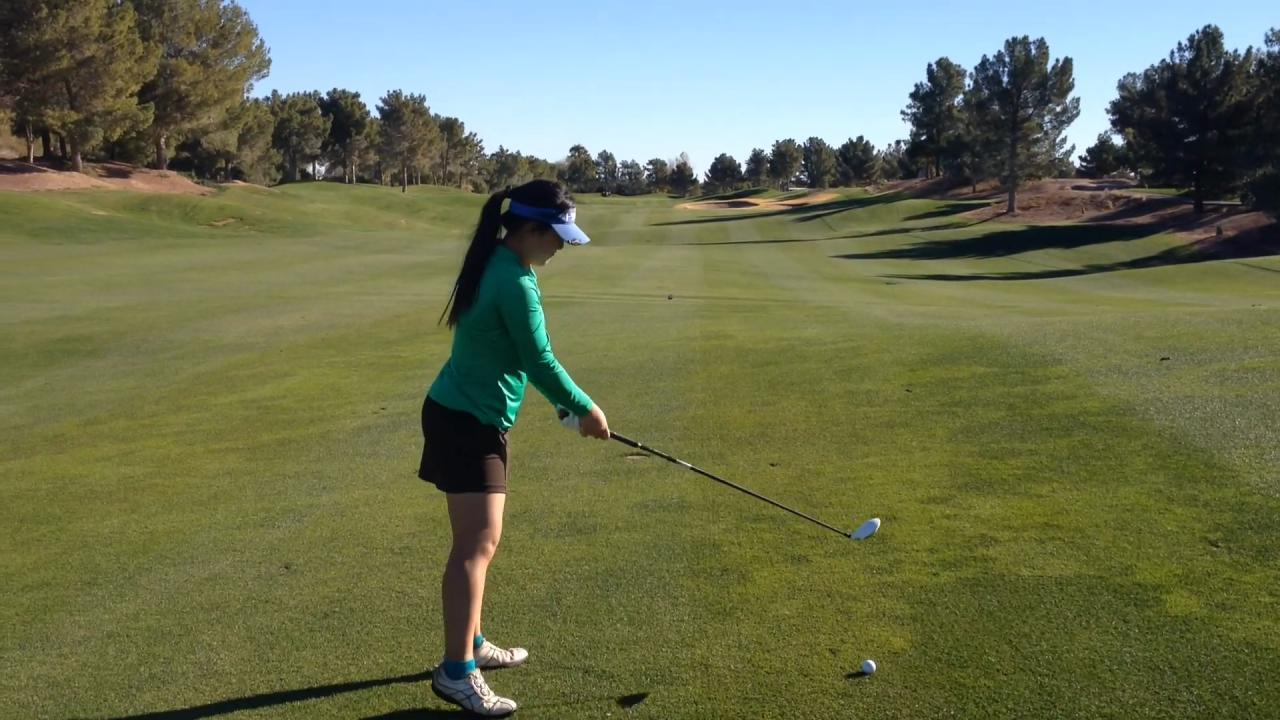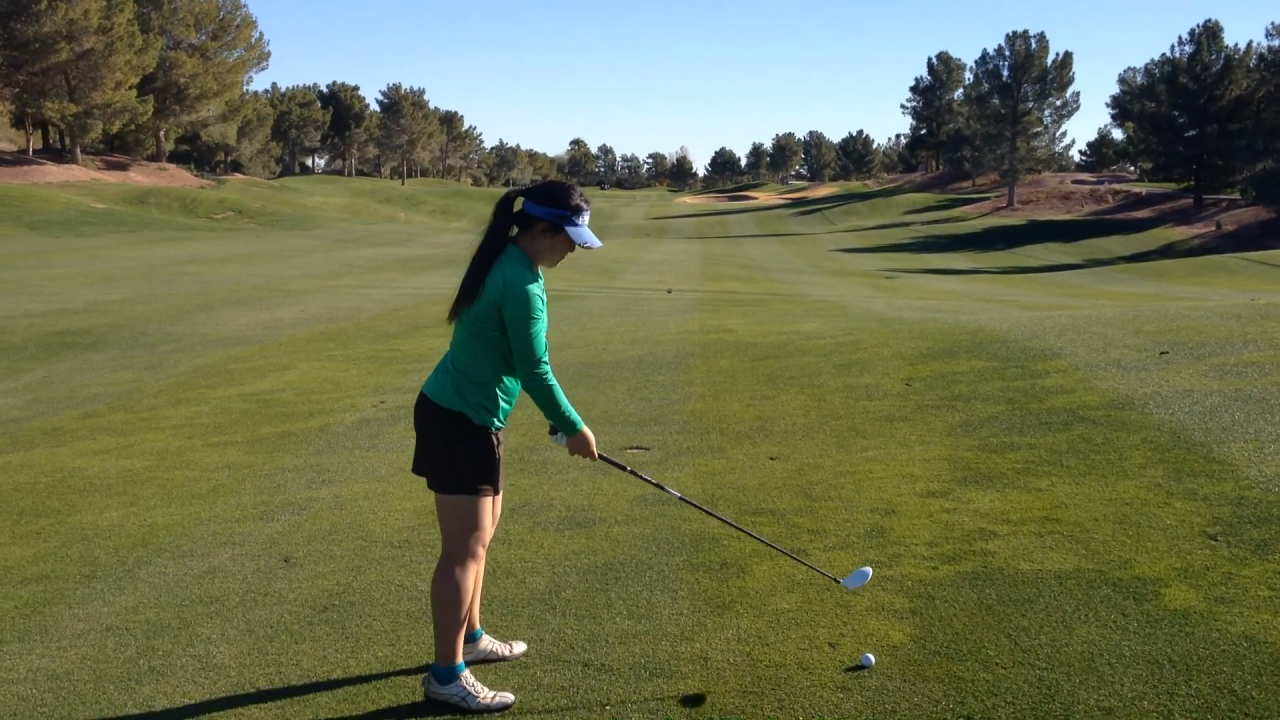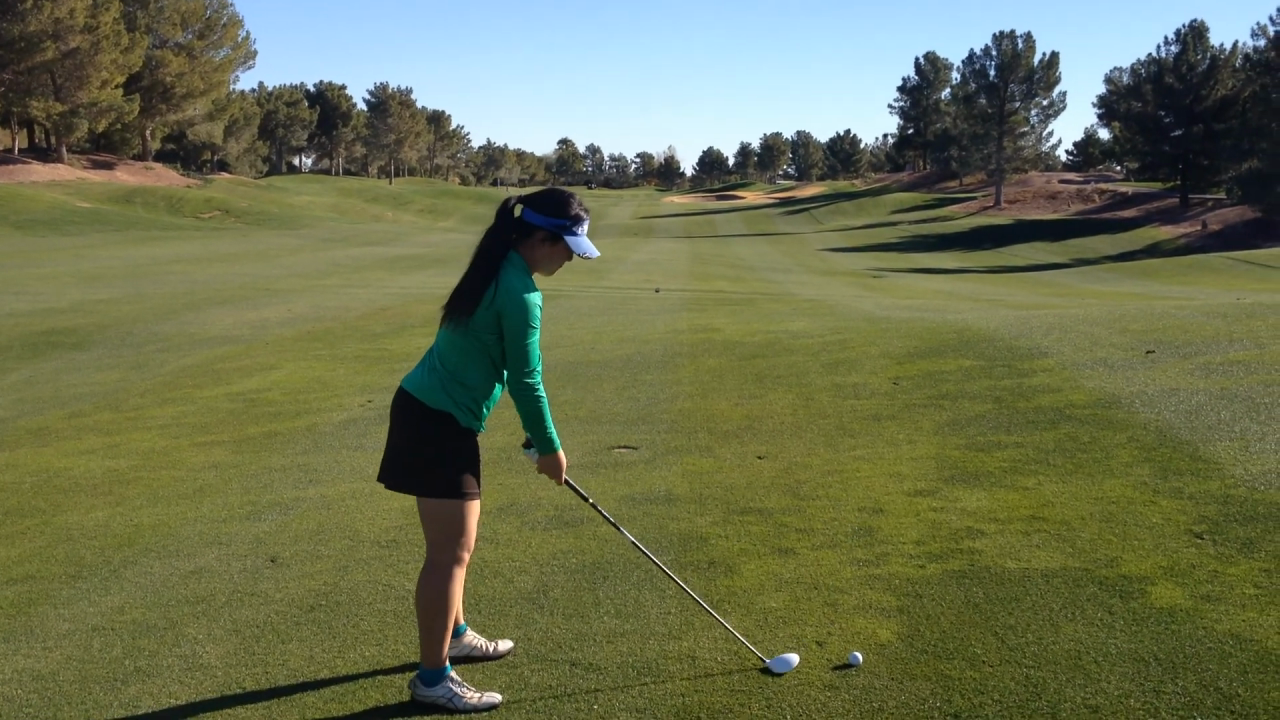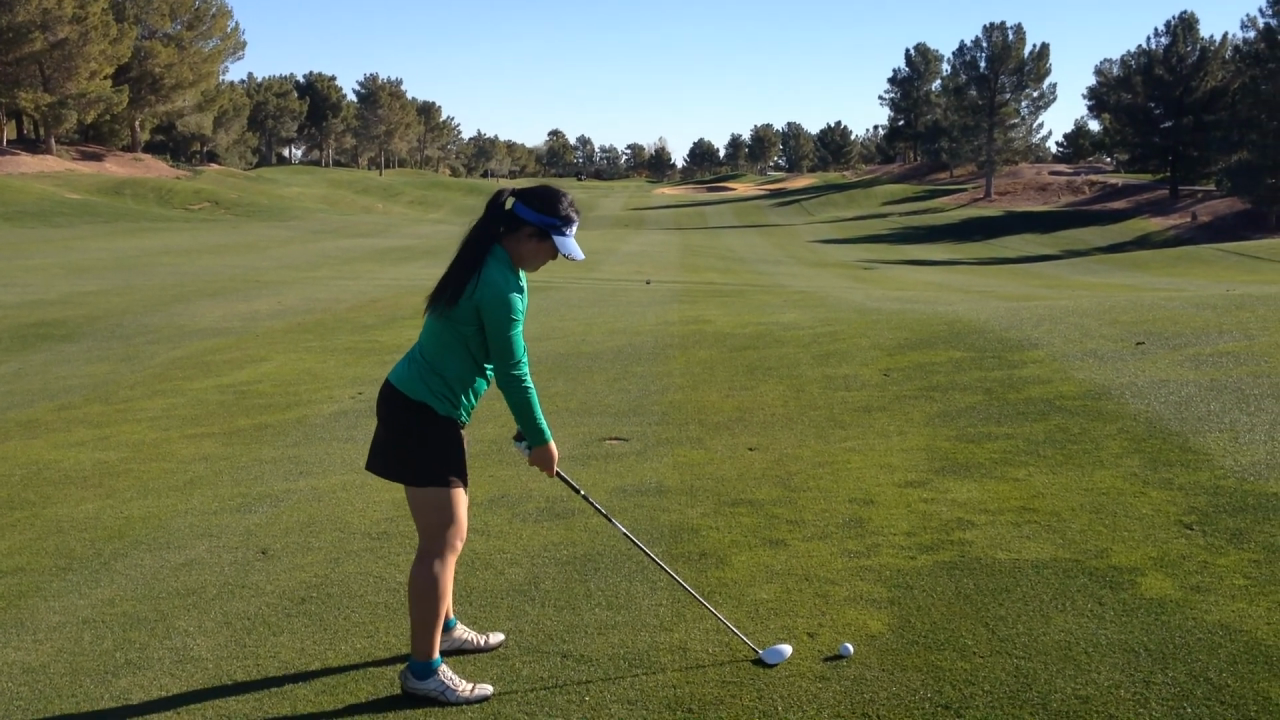
dt=0.3s
person 1, frame 1
left shoulder: (493, 266)
right shoulder: (515, 283)
left elbow: (523, 354)
right elbow: (539, 359)
left wrist: (566, 404)
right wrist: (583, 407)
left hip: (465, 413)
right hip: (468, 421)
left knee: (474, 537)
right knee: (478, 544)
left ankle: (470, 644)
right ankle: (456, 671)
person 1, frame 2
left shoulder: (506, 264)
right shoulder: (521, 285)
left elbow: (522, 362)
right elbow: (534, 370)
left wrist: (559, 420)
right wrist: (573, 427)
left hip: (461, 413)
right hip: (460, 421)
left knee: (479, 534)
right knee: (465, 548)
left ankle: (469, 637)
right ankle: (446, 674)
person 1, frame 3
left shoulder: (498, 269)
right shoulder: (520, 294)
right elbow: (525, 381)
left wrist: (536, 438)
right wrist: (549, 447)
left hip: (427, 409)
right hip: (439, 422)
left knee: (457, 538)
right knee: (450, 552)
left ankle: (453, 634)
right ankle: (432, 678)
person 1, frame 4
left shoulder: (493, 263)
right shoulder: (501, 285)
left elbow: (501, 364)
right elbow: (512, 372)
left wrist: (528, 429)
right wrist: (541, 438)
left hip: (431, 405)
right hip: (422, 412)
left knee: (452, 524)
right knee: (442, 541)
left ankle: (443, 628)
right ankle: (424, 670)
